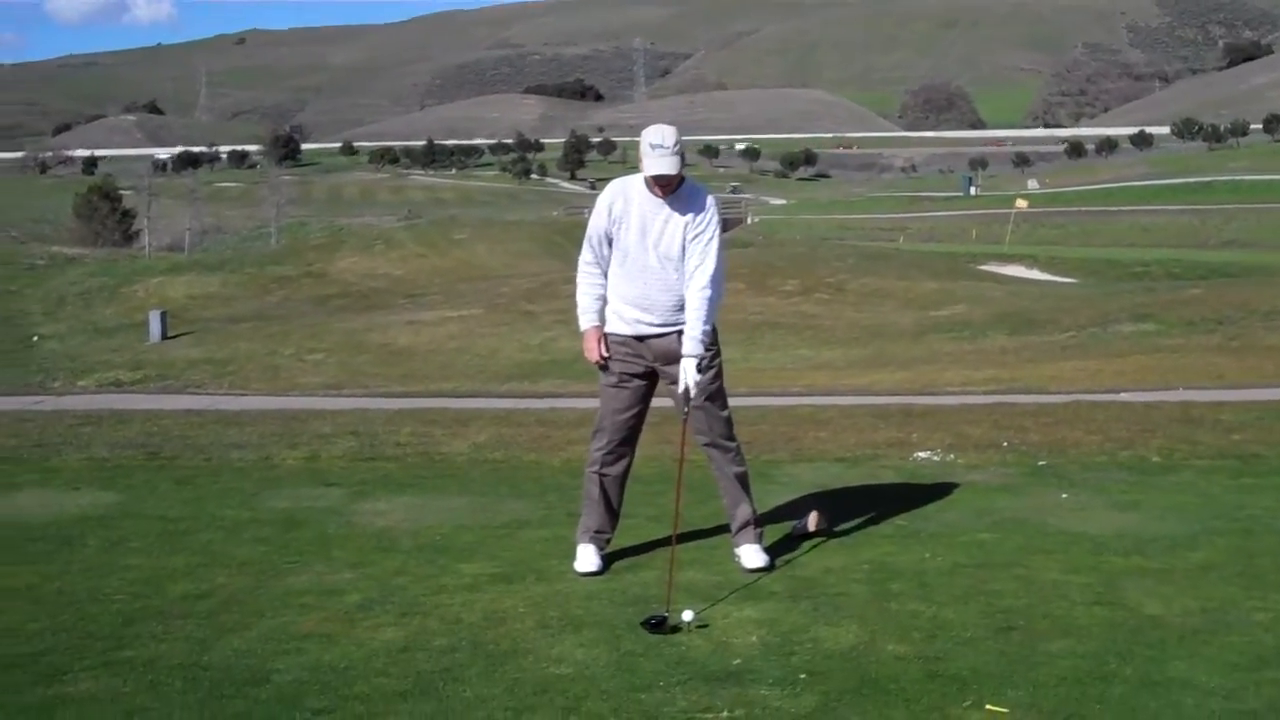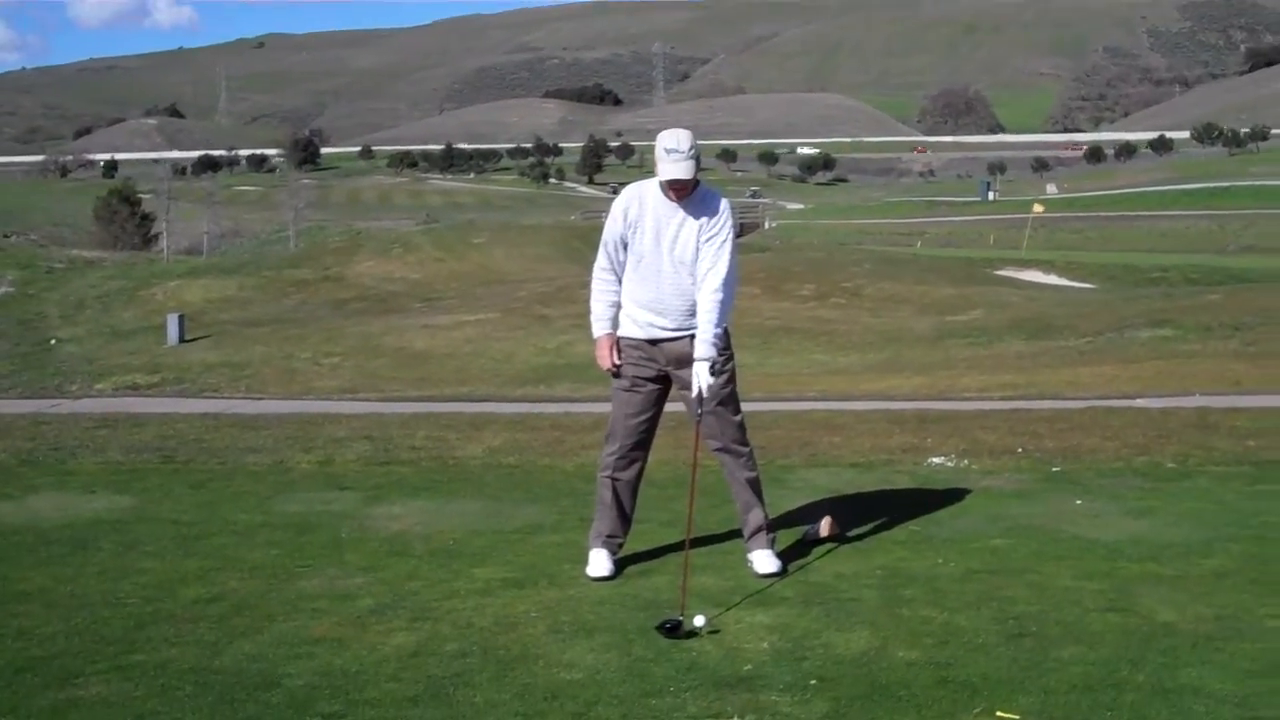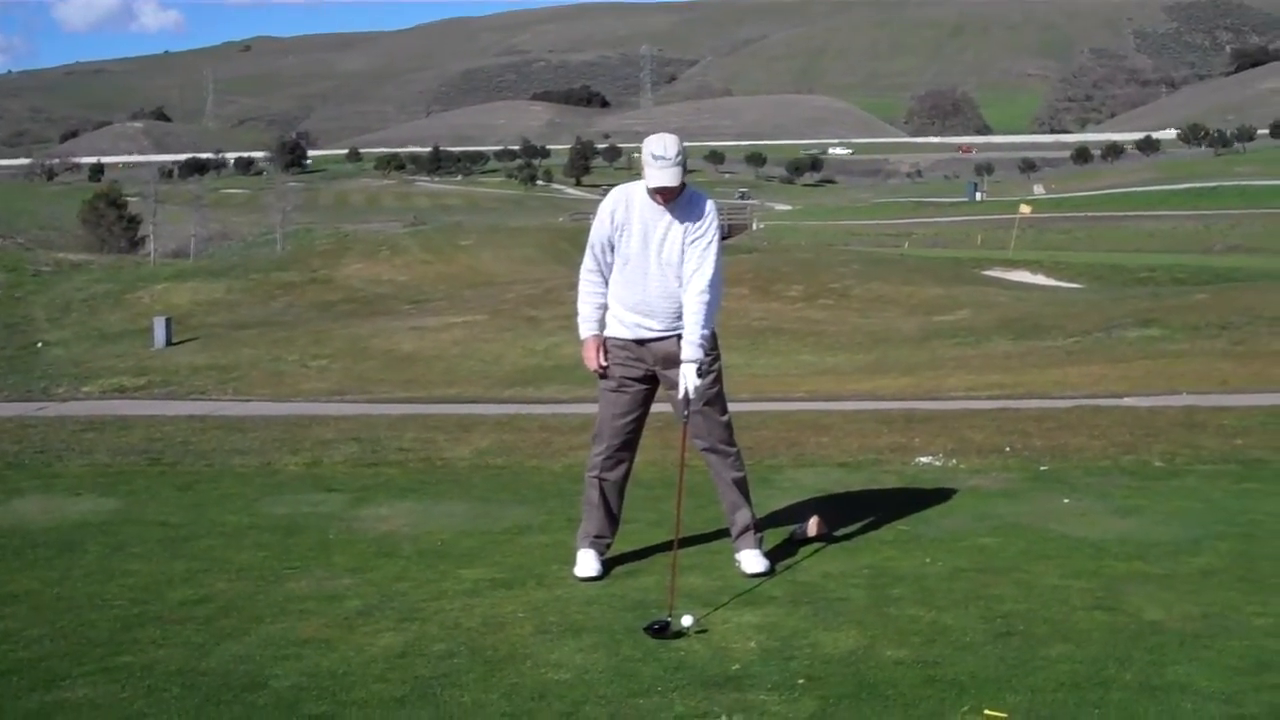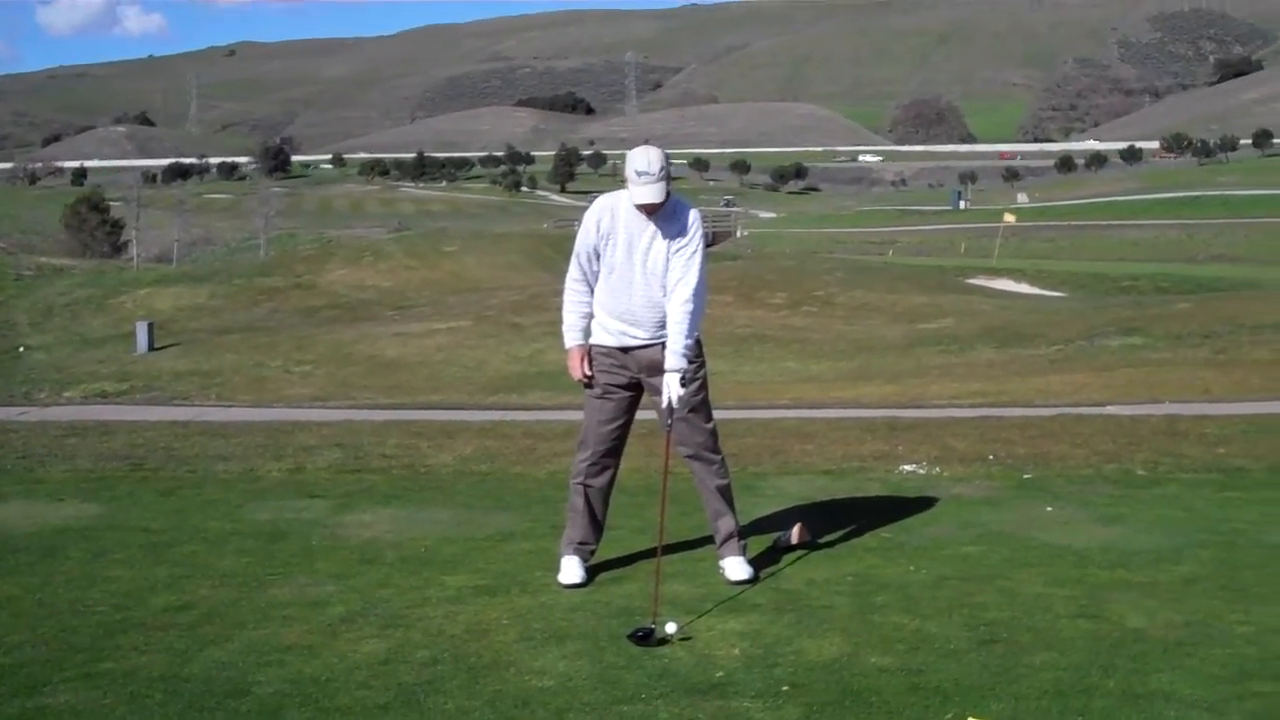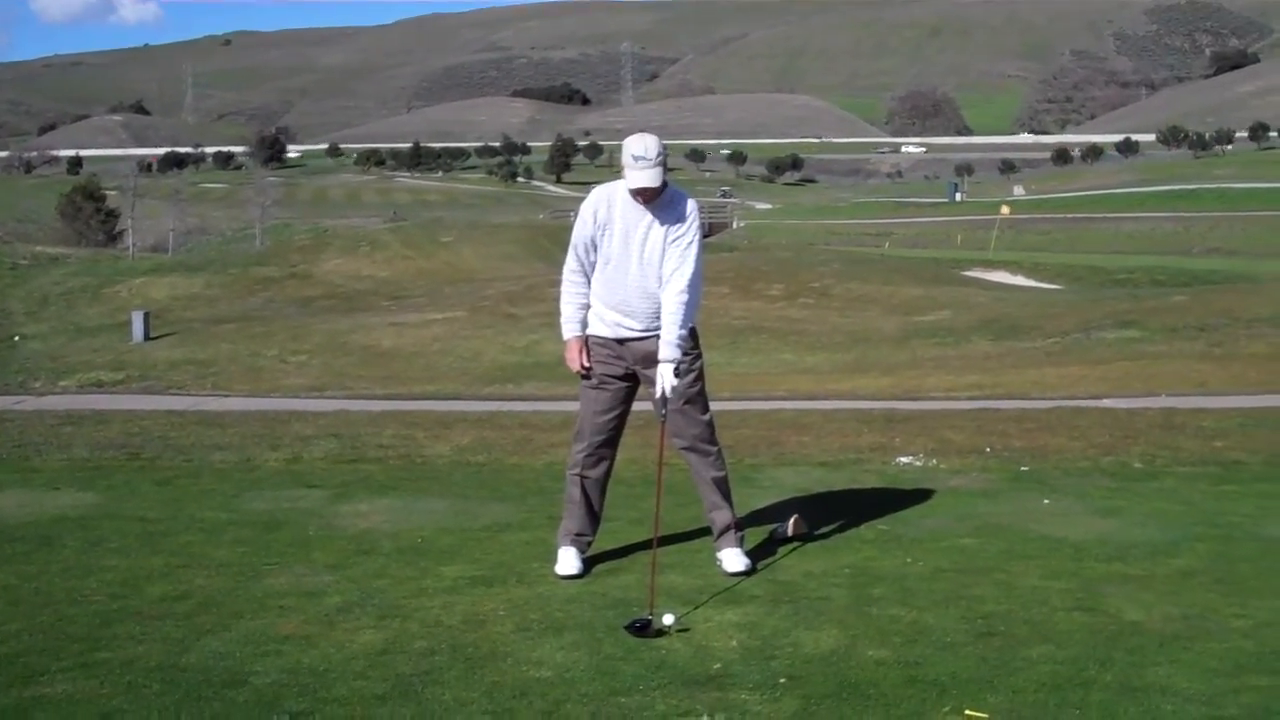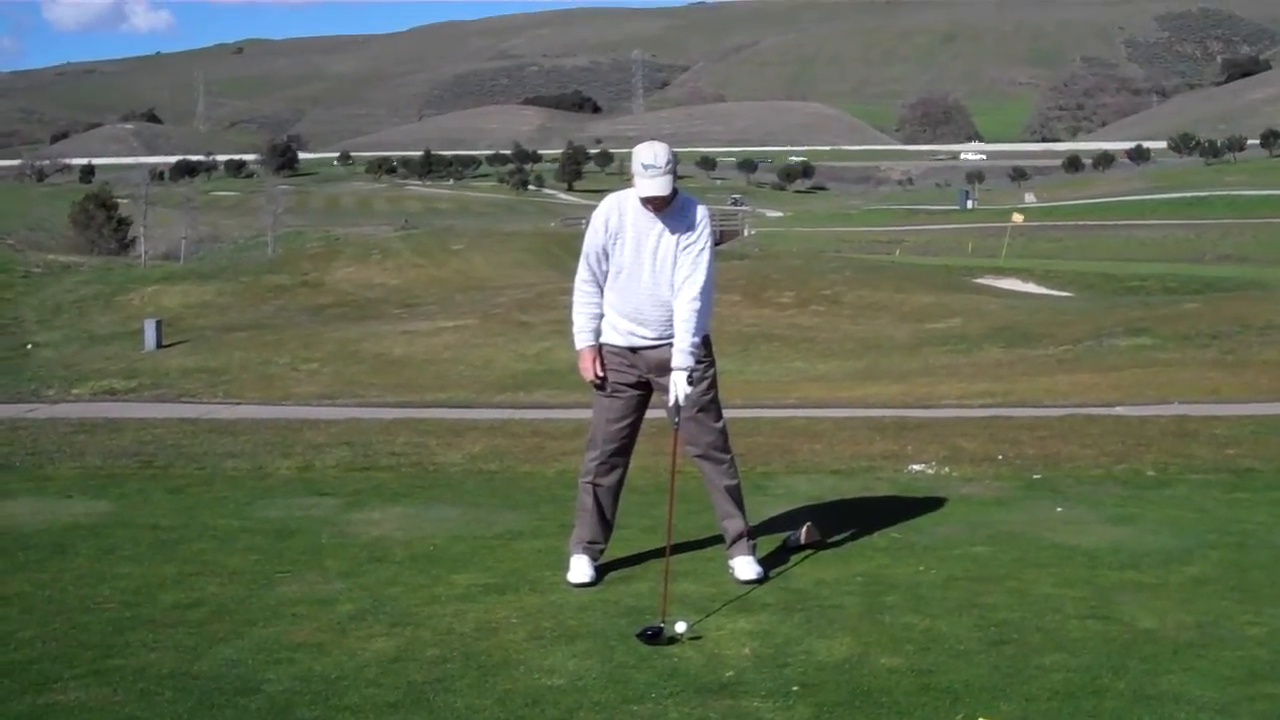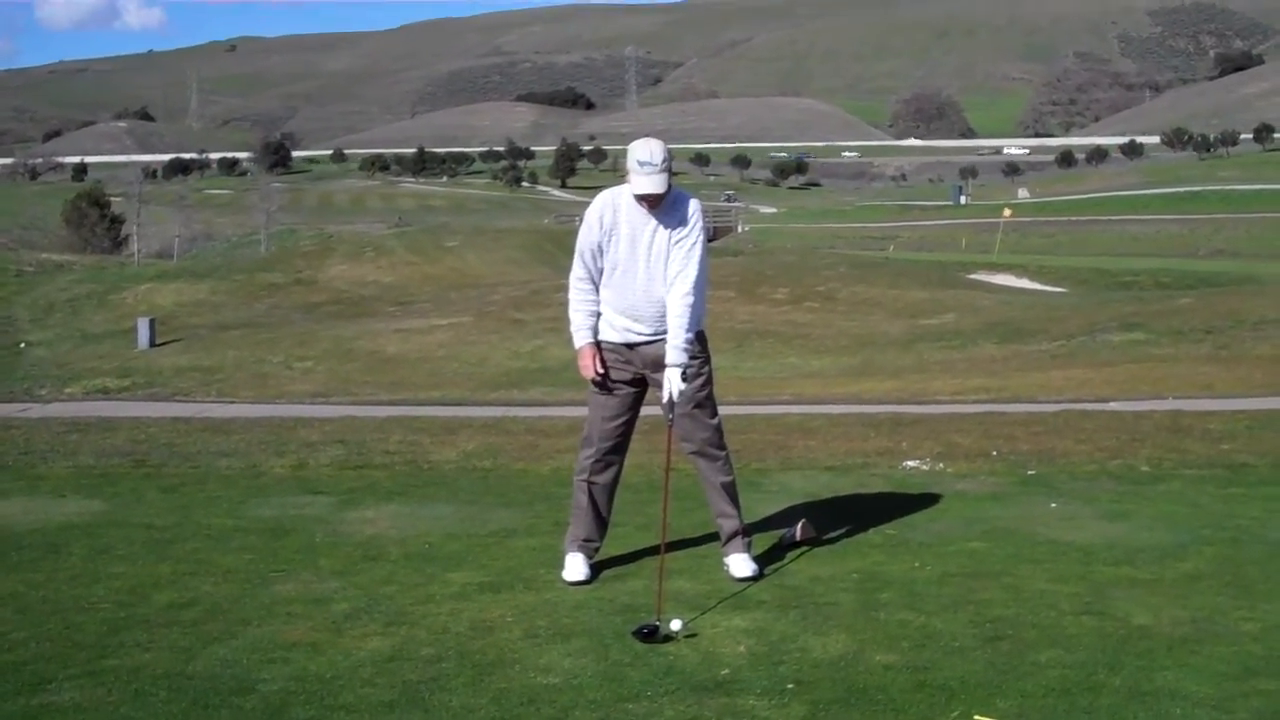
dt=0.4s
person 1, frame 1
left shoulder: (701, 205)
right shoulder: (616, 196)
left elbow: (703, 282)
right elbow: (592, 263)
left wrist: (691, 352)
right wrist: (590, 323)
left hip: (685, 337)
right hip: (625, 339)
left knee: (719, 437)
right knee: (610, 441)
left ankle: (746, 536)
right ankle: (591, 539)
person 1, frame 2
left shoulder: (716, 209)
right shoulder: (631, 200)
left elbow: (715, 285)
right elbow: (607, 269)
left wrist: (704, 355)
right wrist: (603, 330)
left hip: (699, 342)
right hip: (639, 343)
left knee: (731, 441)
right knee: (622, 445)
left ankle: (759, 541)
right ankle: (603, 544)
person 1, frame 3
left shoulder: (702, 210)
right shoulder: (618, 202)
left elbow: (701, 286)
right elbow: (594, 270)
left wrist: (690, 357)
right wrist: (590, 331)
left hip: (685, 342)
right hip: (625, 343)
left knee: (717, 441)
right knee: (609, 445)
left ankle: (746, 541)
right ankle: (591, 544)
person 1, frame 4
left shoulder: (687, 219)
right shoulder: (603, 211)
left elbow: (685, 295)
right elbow: (580, 279)
left wrist: (675, 365)
right wrist: (575, 339)
left hip: (671, 349)
right hip: (611, 350)
left knee: (702, 448)
right knee: (595, 451)
left ankle: (730, 547)
right ankle: (575, 551)
person 1, frame 5
left shoulder: (684, 209)
right shoulder: (599, 202)
left elbow: (679, 286)
right elbow: (577, 270)
left wrist: (668, 355)
right wrist: (573, 331)
left hip: (667, 340)
right hip: (607, 341)
left knee: (698, 439)
right knee: (591, 443)
left ankle: (727, 539)
right ankle: (572, 542)
person 1, frame 6
left shoulder: (695, 216)
right shoulder: (611, 211)
left elbow: (692, 293)
right elbow: (589, 280)
left wrist: (682, 363)
right wrist: (586, 341)
left hip: (681, 348)
right hip: (620, 350)
left knee: (712, 447)
right knee: (604, 451)
left ankle: (740, 546)
right ankle: (584, 550)
person 1, frame 7
left shoulder: (688, 210)
right shoulder: (604, 207)
left elbow: (684, 288)
right elbow: (583, 278)
left wrist: (676, 360)
right wrist: (584, 339)
left hip: (677, 345)
right hip: (616, 346)
left knee: (707, 444)
right knee: (599, 448)
left ankle: (735, 544)
right ankle: (579, 548)
